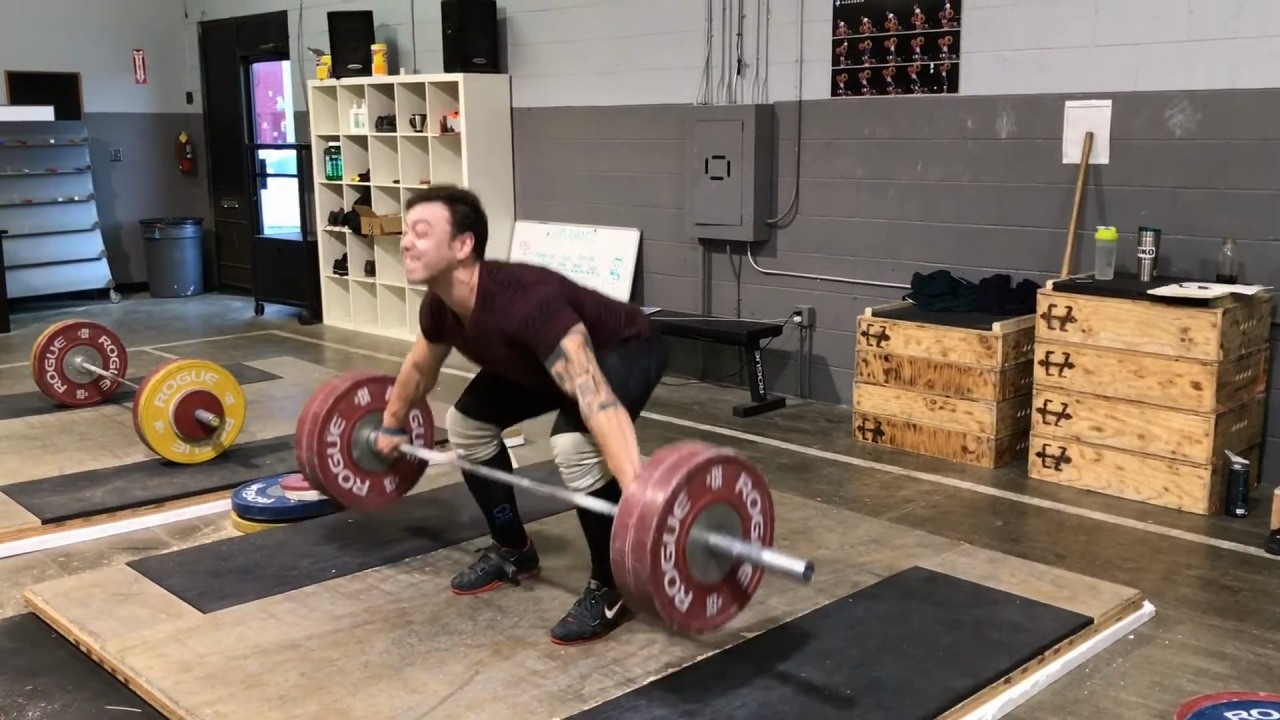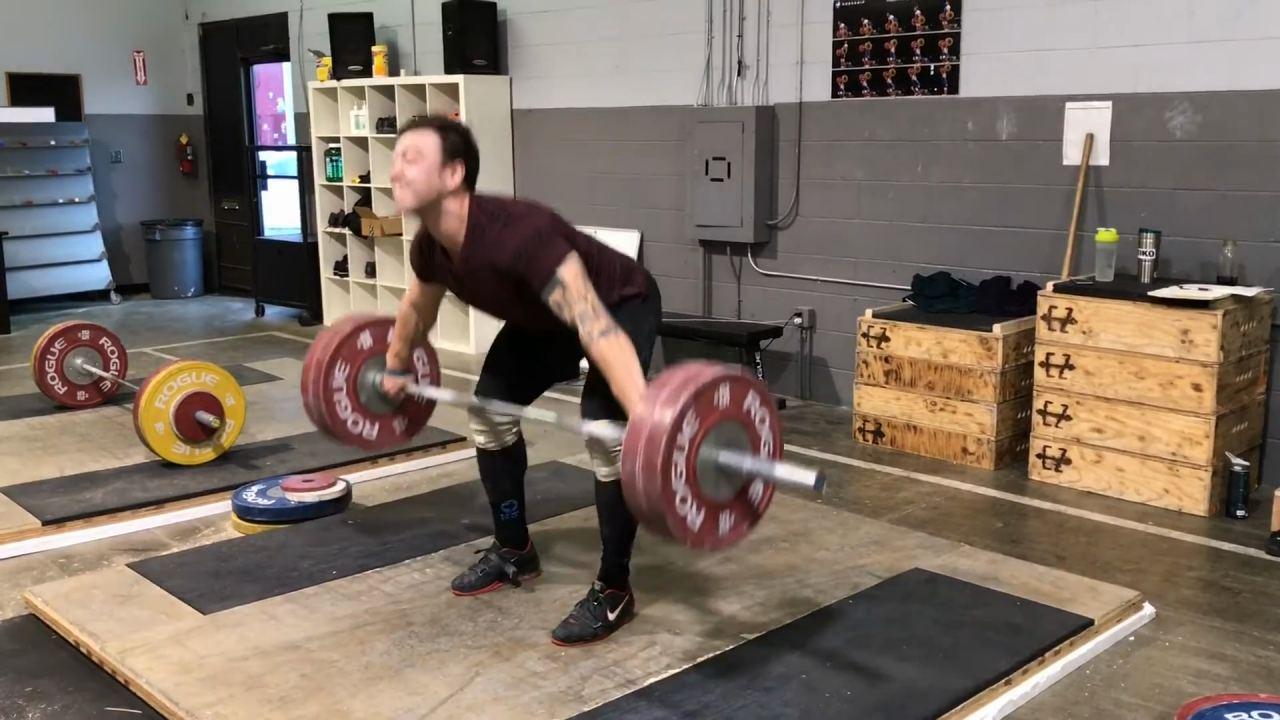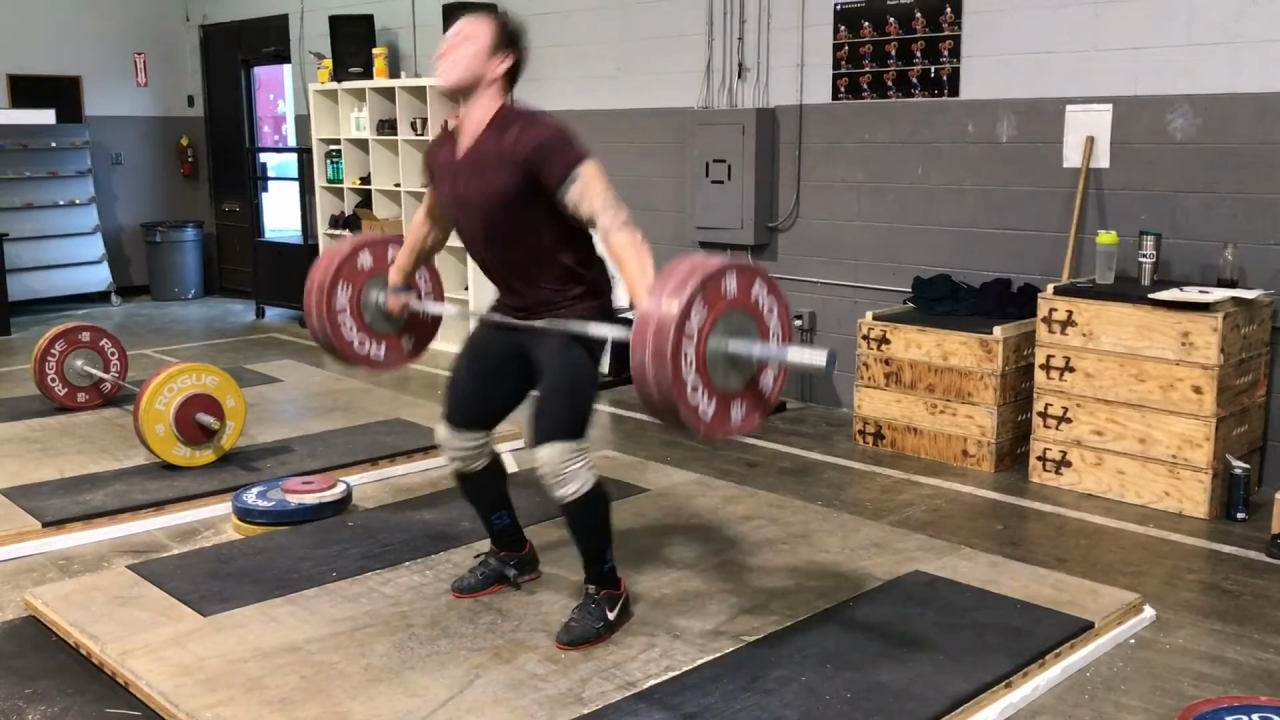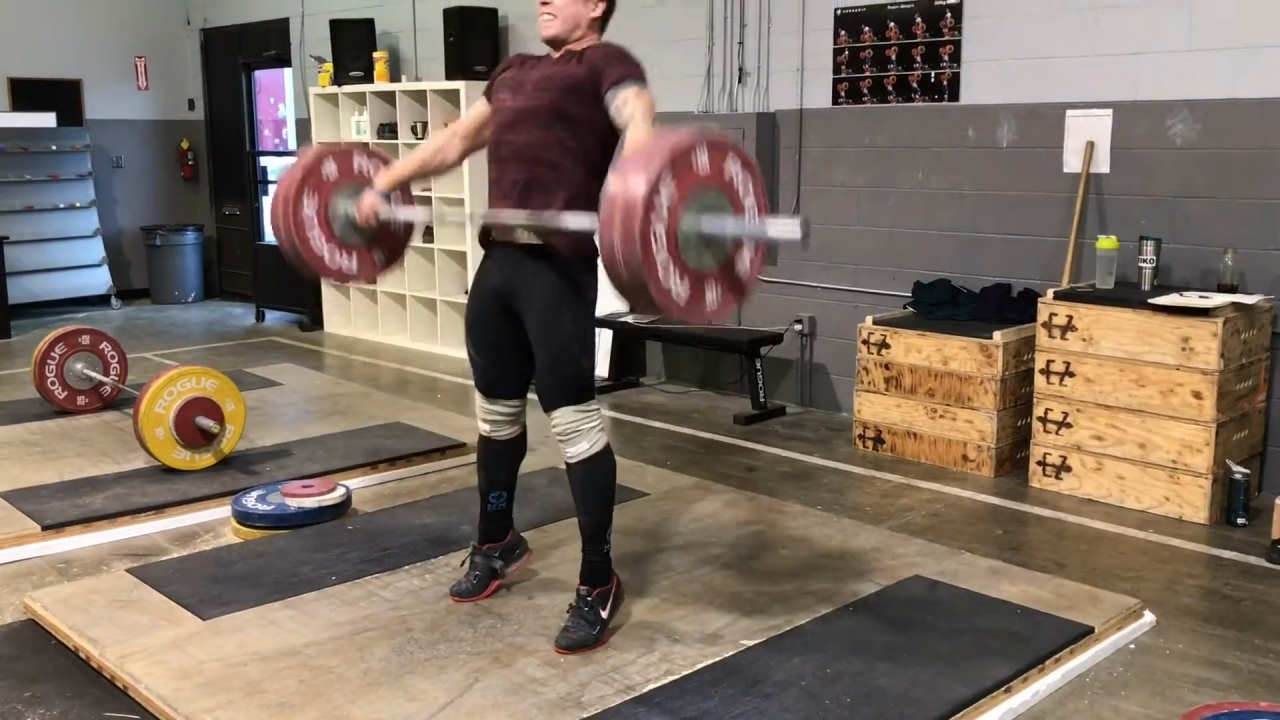
dt=0.2s
person 1, frame 1
left shoulder: (525, 302)
right shoulder: (439, 308)
left elbow: (597, 401)
right elbow: (419, 368)
right wrist: (392, 426)
left hip: (623, 348)
left knee: (574, 446)
right knee: (467, 425)
left ankle: (609, 589)
right ankle: (512, 550)
person 1, frame 2
left shoulder: (517, 233)
right shoulder: (430, 247)
left elbow: (595, 326)
right elbow: (417, 308)
right wrist: (395, 366)
left hip: (620, 305)
right hip: (539, 313)
left knee: (606, 434)
right knee: (489, 414)
left ankle: (613, 591)
right ankle: (513, 551)
person 1, frame 3
left shoulder: (532, 139)
right shoulder: (443, 152)
left elbow: (611, 219)
right elbow: (429, 223)
left wrist: (653, 314)
right wrist: (397, 283)
left hip: (572, 314)
right hip: (513, 315)
left knee: (556, 456)
right knee: (459, 435)
left ankle: (606, 591)
right ankle: (511, 554)
person 1, frame 4
left shoulder: (606, 64)
right shoulder: (516, 73)
left elbow: (639, 124)
right elbow: (458, 136)
right wrist: (383, 185)
left hip: (556, 268)
right hip: (498, 263)
left knee: (573, 420)
right knee: (496, 414)
left ankle: (599, 586)
right ankle: (497, 544)
